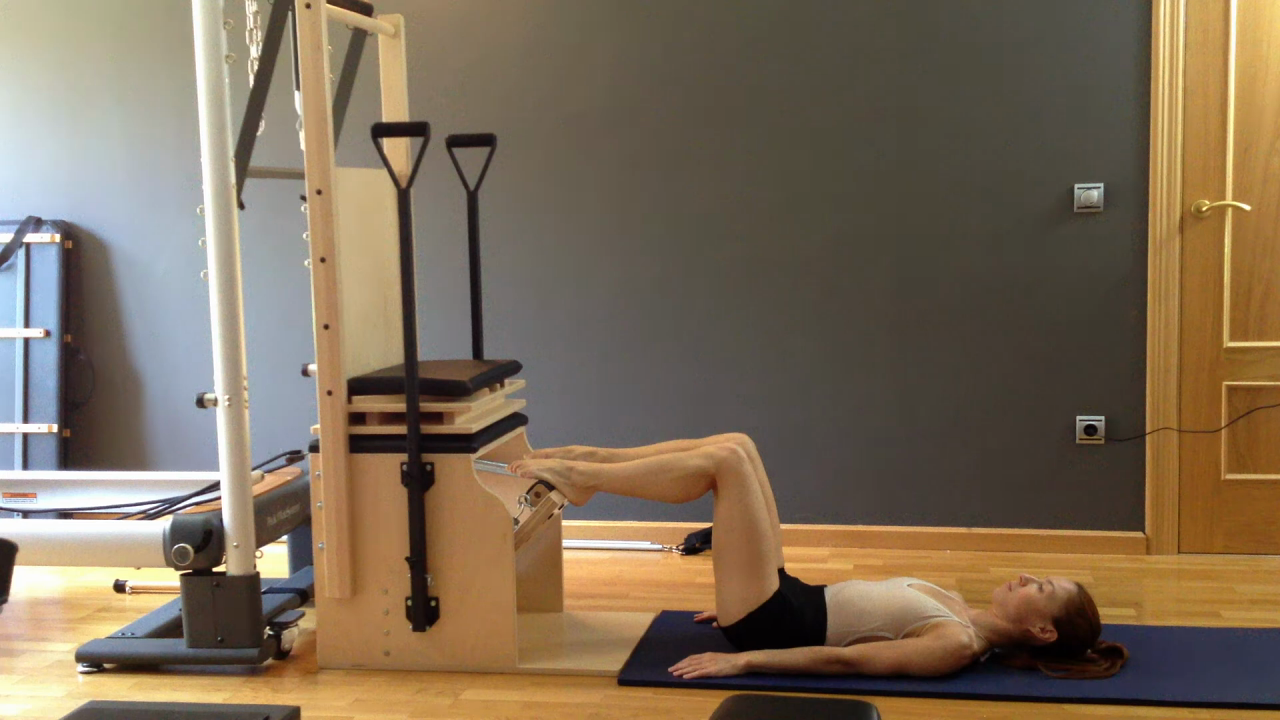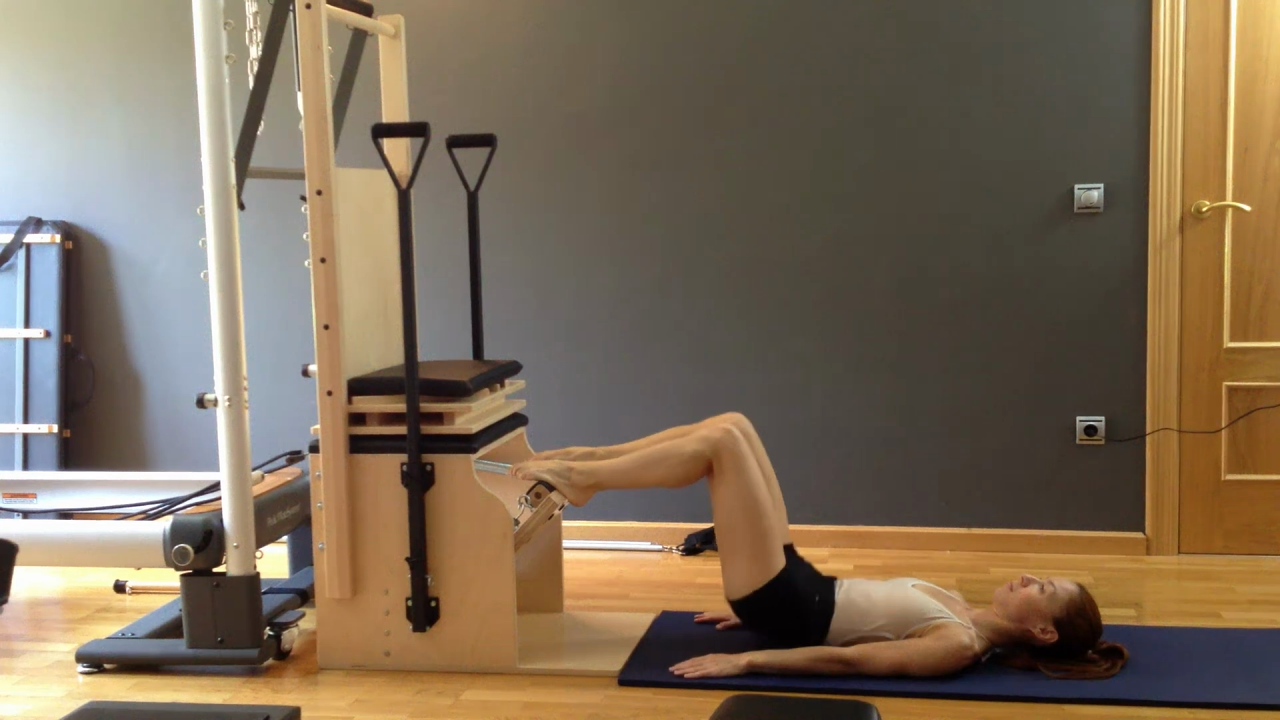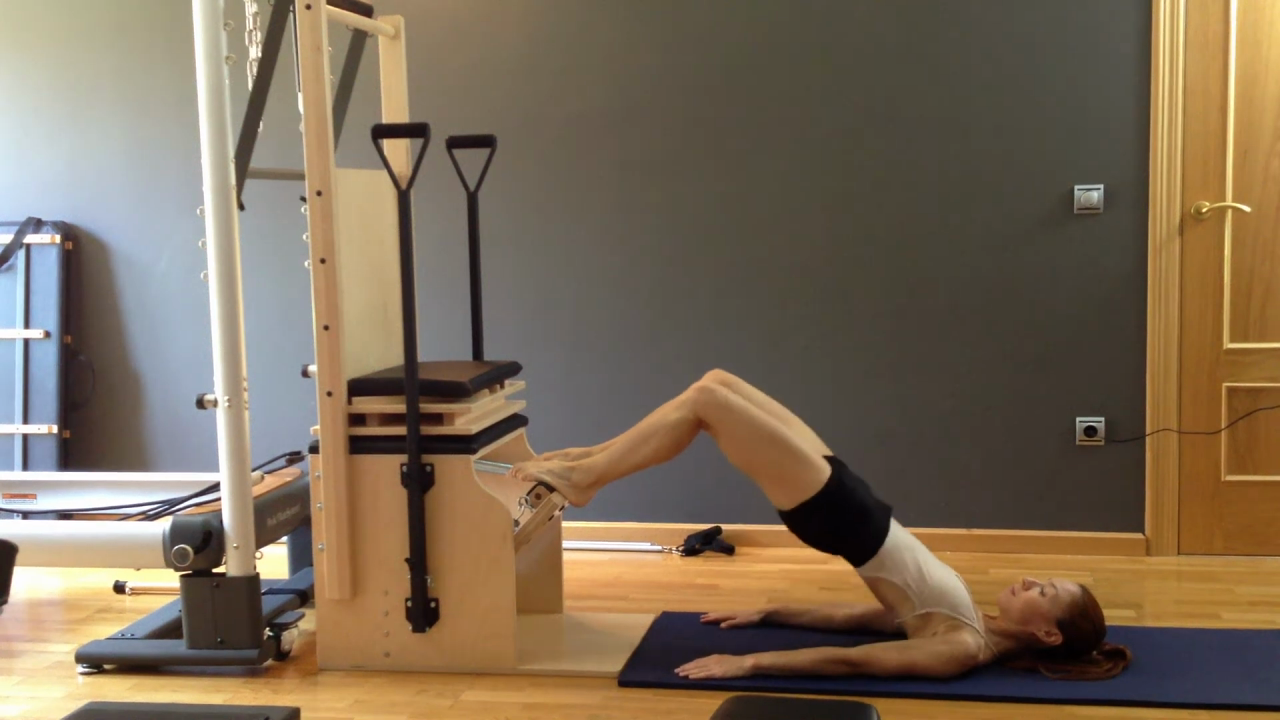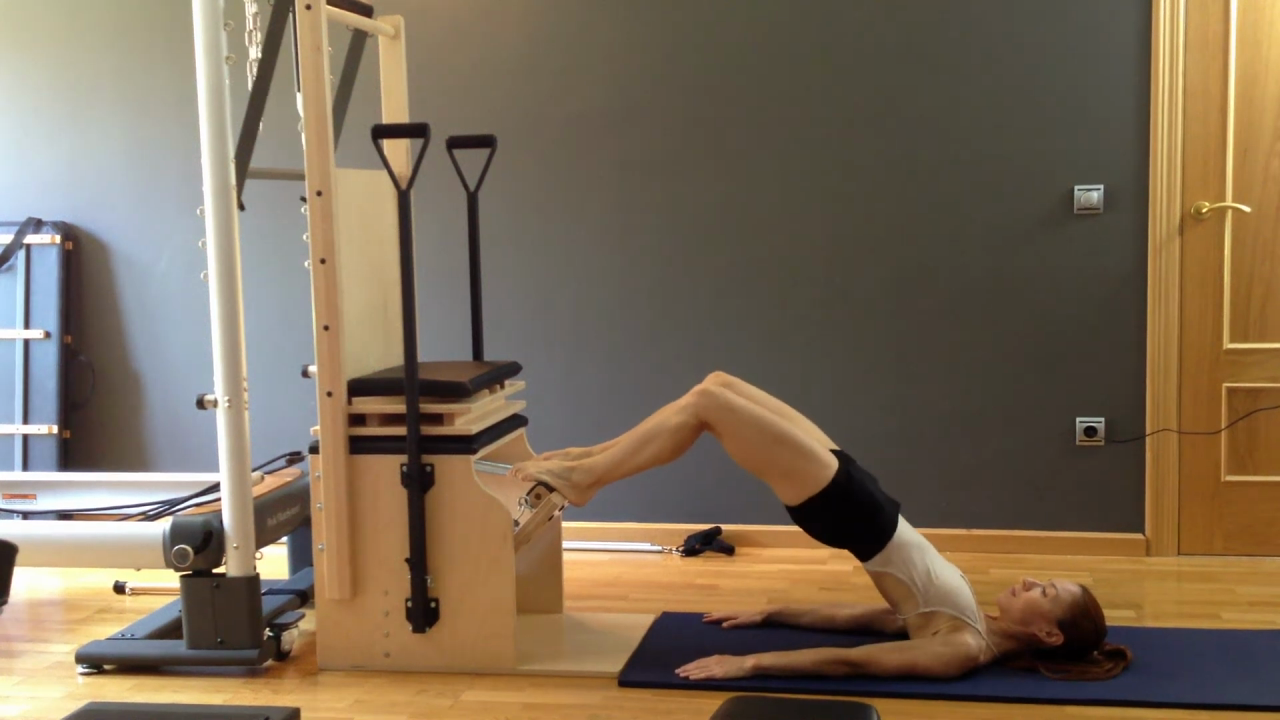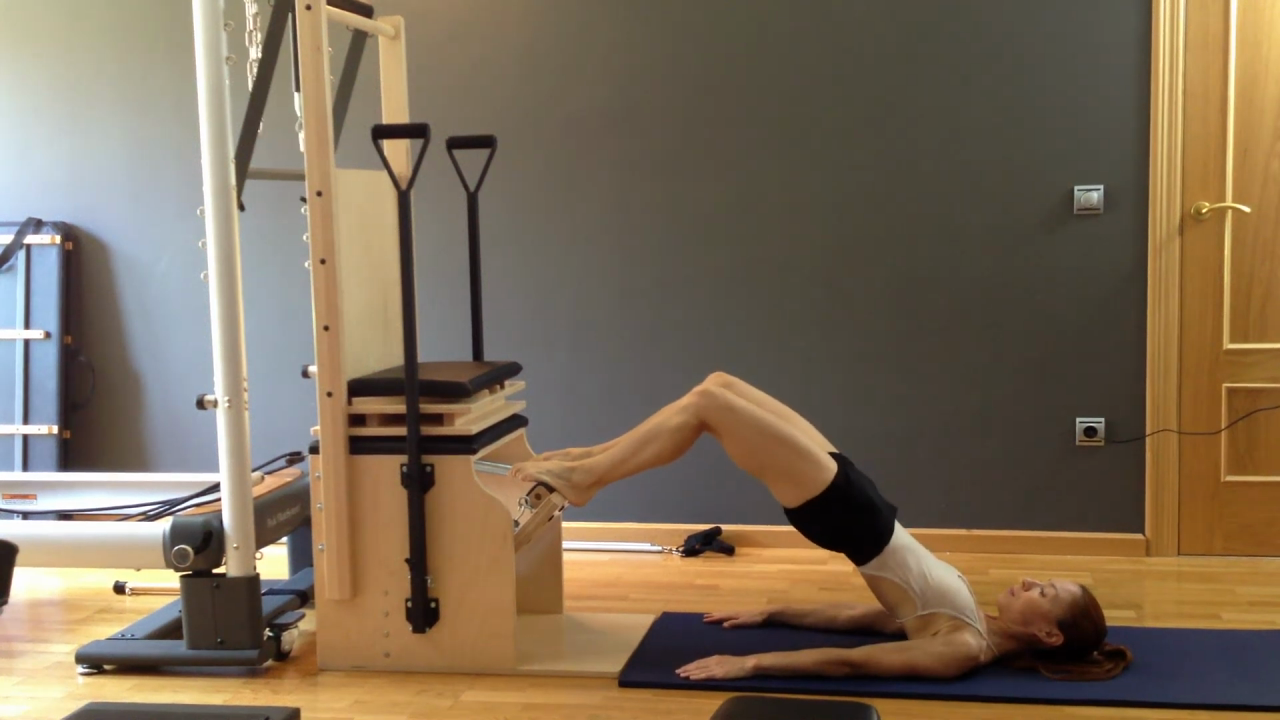
dt=1s
person 1, frame 1
left shoulder: (960, 644)
right shoulder: (956, 608)
left elbow: (848, 660)
left wrist: (743, 661)
right wrist: (743, 601)
left hip: (776, 621)
right hip: (790, 599)
left knee: (726, 459)
right knee: (735, 444)
left ankle: (580, 479)
right ankle: (588, 460)
person 1, frame 2
left shoulder: (961, 646)
right shoulder: (958, 610)
left elbow: (849, 660)
left wrist: (744, 662)
right wrist: (752, 603)
left hip: (788, 605)
right hip: (798, 588)
left knee: (723, 442)
right knee: (731, 426)
left ankle: (580, 479)
right ankle: (588, 458)
person 1, frame 3
left shoulder: (966, 649)
right shoulder: (968, 622)
left elbow: (852, 661)
left wrist: (749, 664)
right hip: (838, 499)
left knee: (705, 399)
right knee: (716, 383)
left ankle: (581, 479)
right ankle: (589, 458)
person 1, frame 4
left shoulder: (967, 649)
left elbow: (853, 661)
left wrist: (751, 663)
left knee: (707, 401)
right knee: (716, 386)
left ankle: (584, 477)
right ankle: (591, 458)
person 1, frame 5
left shoulder: (967, 649)
right shoulder: (977, 624)
left elbow: (851, 662)
left wrist: (751, 664)
left knee: (707, 402)
right knee: (718, 386)
left ankle: (584, 478)
right ankle: (592, 458)
